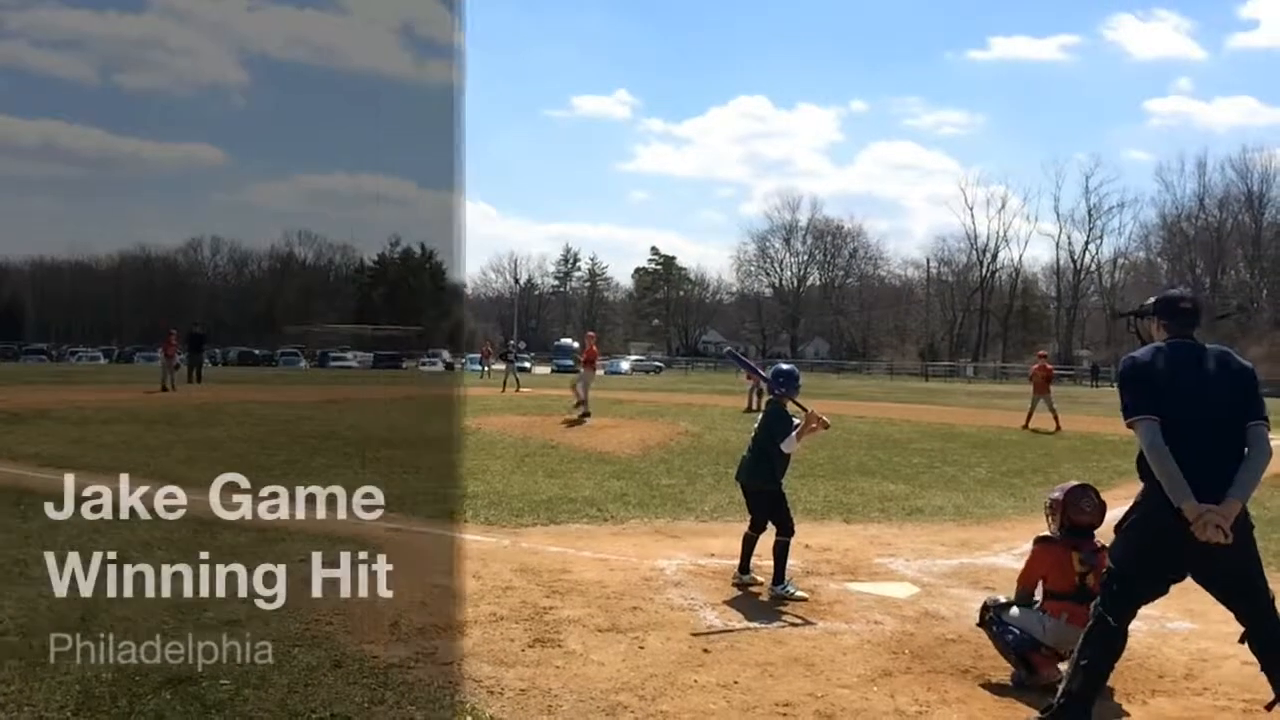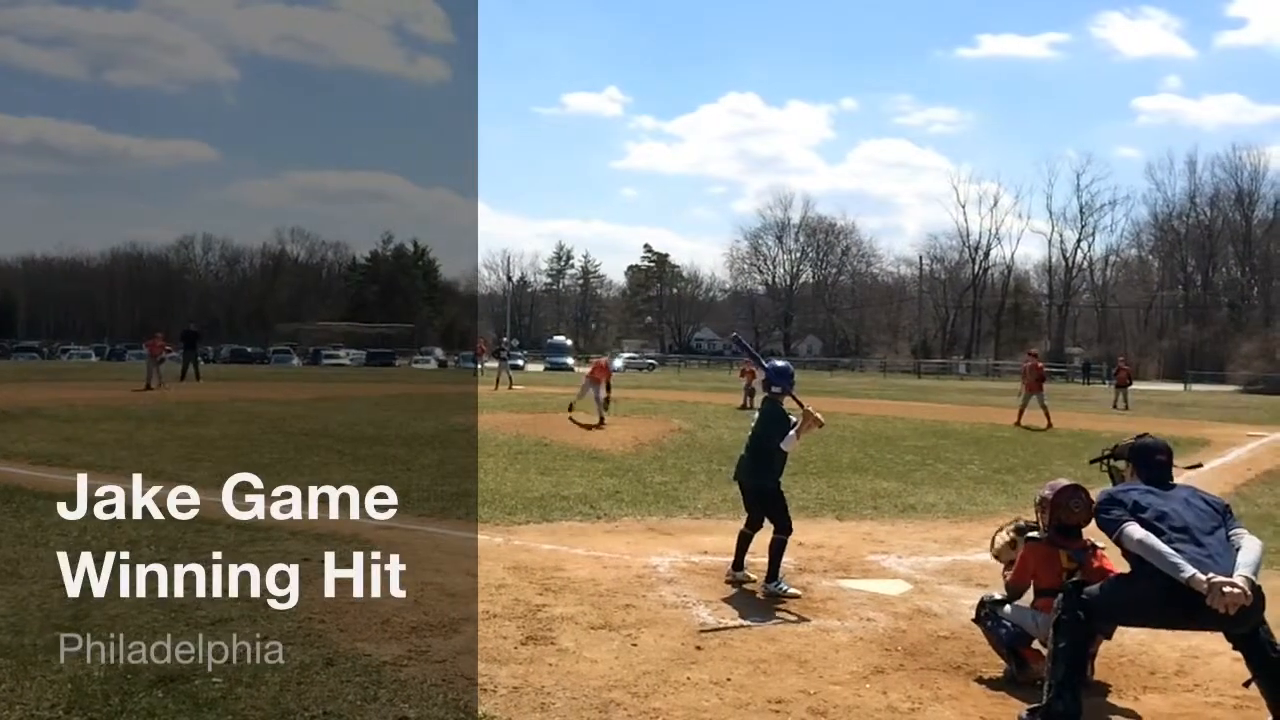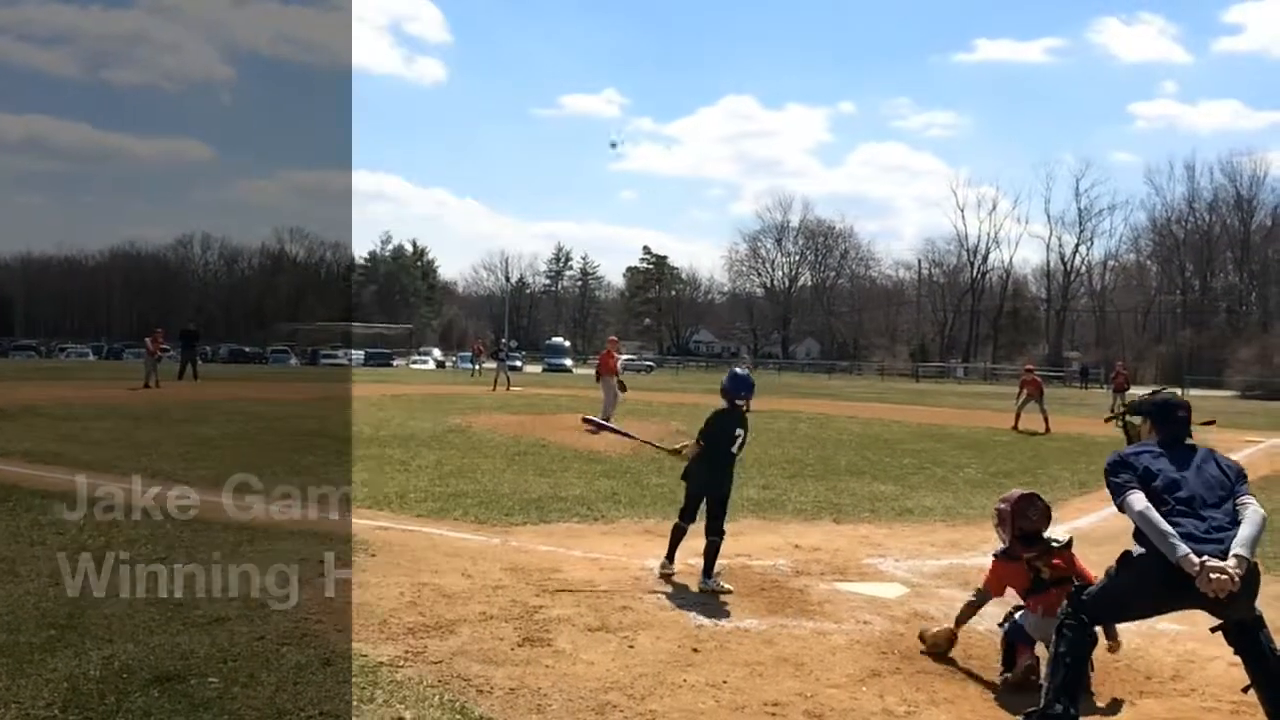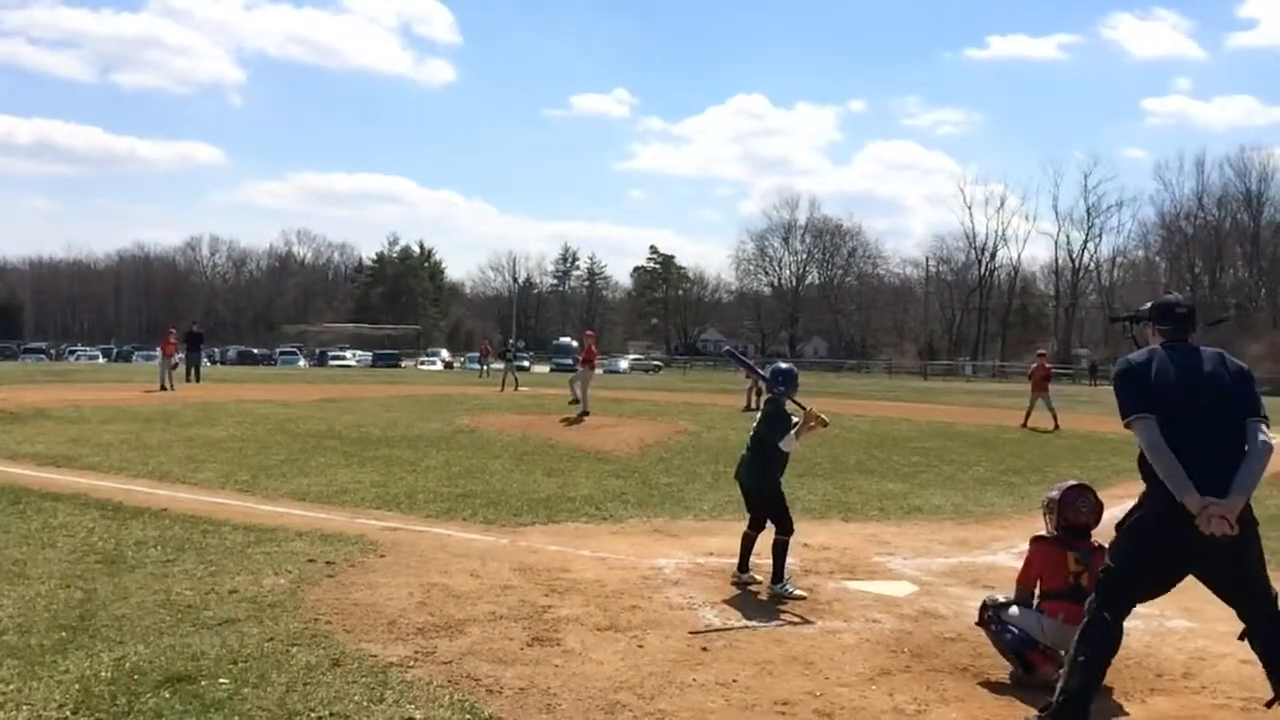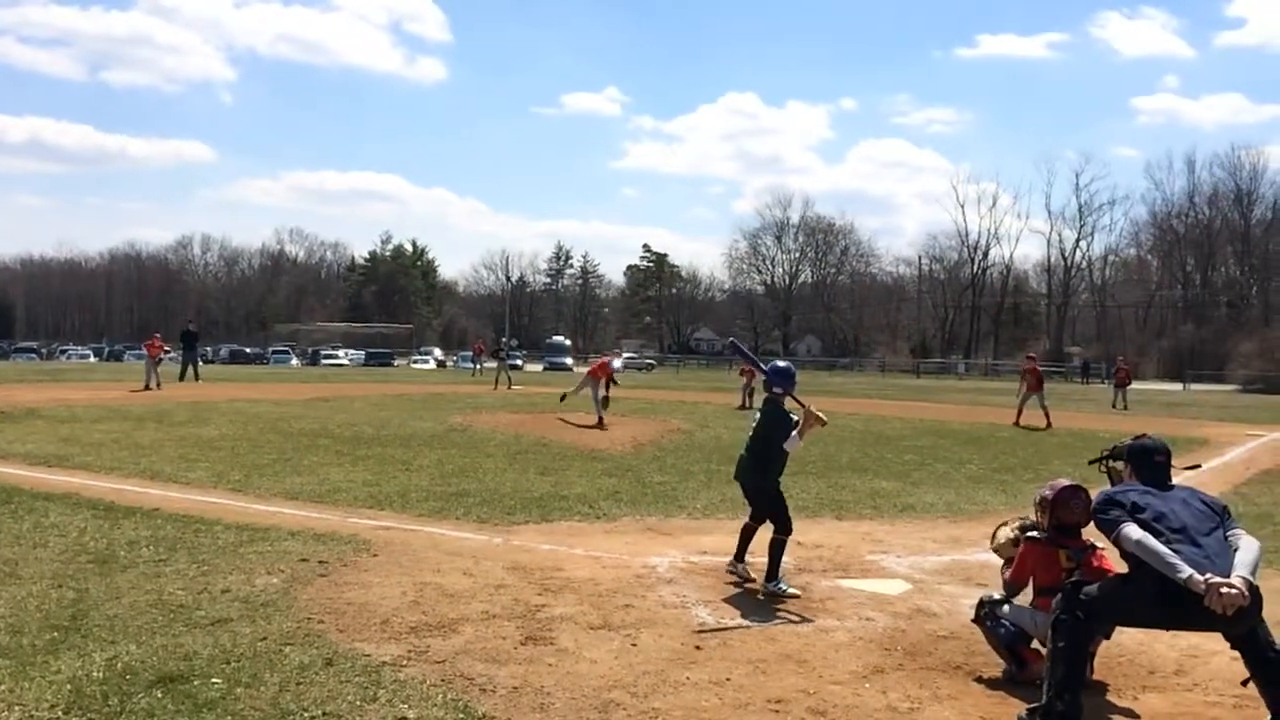
dt=1s
person 1, frame 1
left shoulder: (1139, 364)
right shoulder: (1237, 367)
left elbow: (1152, 441)
left wrist: (1189, 509)
right wrist: (1231, 508)
left hip: (1163, 513)
right hip: (1230, 518)
left knee: (1112, 610)
person 1, frame 2
left shoulder: (1114, 497)
right shoulder: (1207, 499)
left elbow: (1138, 538)
right elbow: (1250, 542)
left wrist: (1197, 581)
right wrist: (1243, 582)
left hip: (1174, 595)
right hip: (1238, 596)
left knee: (1075, 605)
person 1, frame 3
left shoulder: (1127, 459)
right shoulder: (1224, 463)
left elbow: (1141, 511)
right elbow: (1254, 513)
left wrist: (1189, 564)
right wrist: (1235, 566)
left hip: (1170, 569)
right hip: (1234, 572)
left knee: (1079, 612)
right knee: (1247, 626)
person 1, frame 4
left shoulder: (1136, 366)
right shoulder: (1235, 369)
left elbow: (1151, 439)
left wrist: (1193, 504)
right wrist: (1233, 504)
left hip: (1167, 512)
right hip: (1232, 516)
left knee: (1107, 607)
person 1, frame 5
left shoulder: (1112, 497)
right shoulder: (1204, 499)
left elbow: (1136, 539)
right elbow: (1248, 542)
left wrist: (1194, 582)
right wrist: (1240, 581)
left hip: (1173, 596)
right hip: (1232, 594)
left knee: (1072, 606)
person 2, frame 1
left shoulder: (772, 409)
right shoulder: (779, 413)
left elbow: (793, 430)
right elbow: (787, 446)
left wrist: (813, 426)
right wrist: (807, 425)
left hip: (750, 475)
right hip: (763, 479)
left knee: (758, 523)
right knee: (785, 528)
left ankle: (742, 572)
right ankle: (778, 585)
person 2, frame 2
left shoulder: (769, 407)
right shoulder: (775, 412)
left elbow: (791, 428)
right elbow: (787, 445)
left wrist: (809, 423)
right wrist: (804, 423)
left hip: (747, 473)
right hip: (762, 478)
left knee: (754, 521)
right knee: (783, 526)
left ankle: (737, 569)
right ankle: (772, 582)
person 2, frame 3
left shoulder: (719, 417)
right shoulder: (742, 420)
left elbow: (699, 446)
left wrist: (683, 451)
right wrist: (688, 447)
left hip: (698, 475)
right hip: (722, 481)
left knee: (686, 517)
right knee: (715, 528)
left ankle: (668, 562)
right ankle: (708, 578)
person 2, frame 4
left shoulder: (771, 408)
right shoulder: (777, 412)
left elbow: (788, 432)
right elbow: (787, 444)
left wrist: (808, 424)
right wrist: (805, 423)
left hip: (749, 474)
right hip: (762, 478)
left knee: (757, 521)
right knee: (784, 526)
left ankle: (741, 571)
right ankle: (777, 583)
person 2, frame 5
left shoulder: (770, 408)
right shoulder: (777, 412)
left elbow: (791, 427)
right elbow: (790, 443)
left wrist: (809, 421)
right wrist: (807, 422)
left hip: (748, 472)
right hip: (761, 478)
left knee: (759, 515)
right knee: (783, 525)
left ankle: (738, 561)
right ankle: (771, 581)
person 3, frame 1
left shoulder: (1046, 548)
right shoulder: (1104, 554)
left elbow: (1022, 597)
left hip: (1056, 631)
left knee: (993, 610)
left ankle: (1039, 668)
person 3, frame 2
left shoulder: (1035, 546)
right shoulder: (1094, 552)
left elbow: (1013, 592)
left wrist: (1009, 561)
right wrist: (1098, 633)
left hip: (1048, 627)
left knee: (988, 607)
left ankle: (1028, 664)
person 3, frame 3
left shoulder: (1005, 560)
right shoulder: (1060, 550)
left elbow: (979, 600)
left wrist: (955, 626)
right wrist: (1111, 632)
left hip: (1041, 625)
left knee: (1014, 624)
left ankle: (1021, 661)
person 3, frame 4
left shoulder: (1043, 546)
right shoulder: (1102, 554)
left elbow: (1022, 597)
left hip: (1052, 630)
left knee: (990, 609)
left ankle: (1040, 667)
person 3, frame 5
left shoulder: (1035, 544)
right shoulder: (1093, 552)
left elbow: (1010, 589)
left wrist: (1008, 558)
left hip: (1046, 626)
left knee: (988, 607)
left ankle: (1029, 664)
